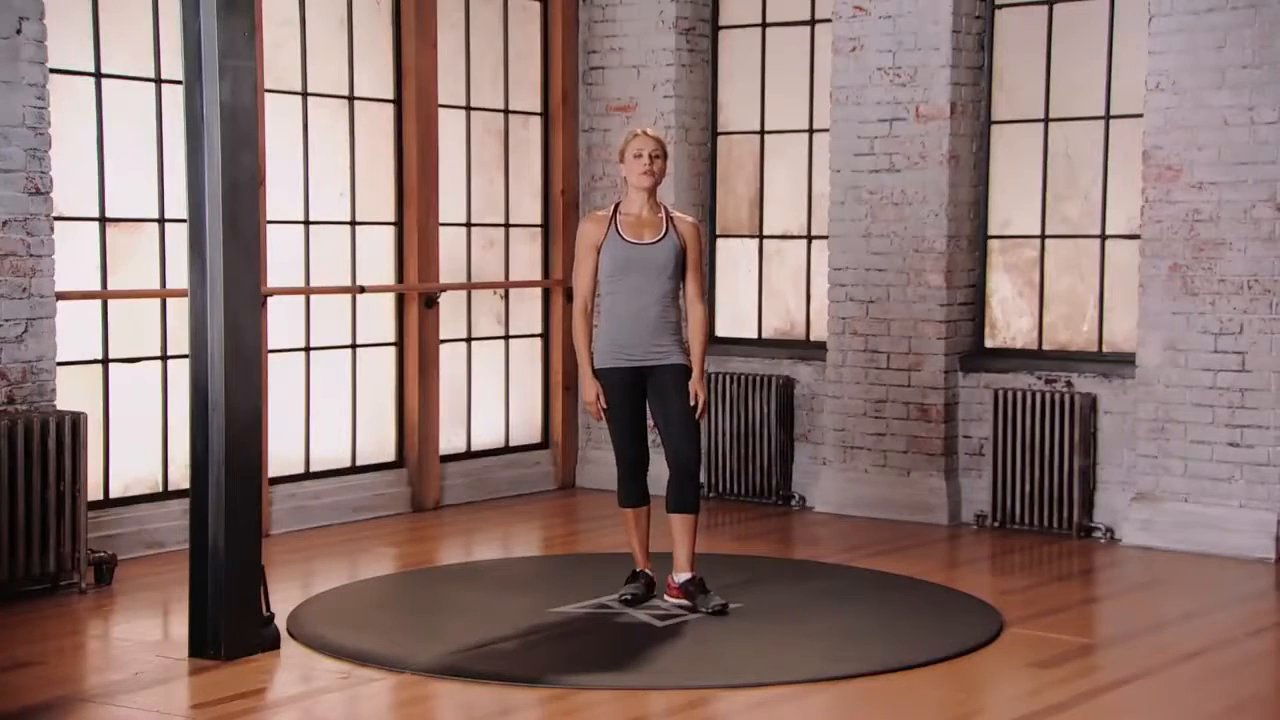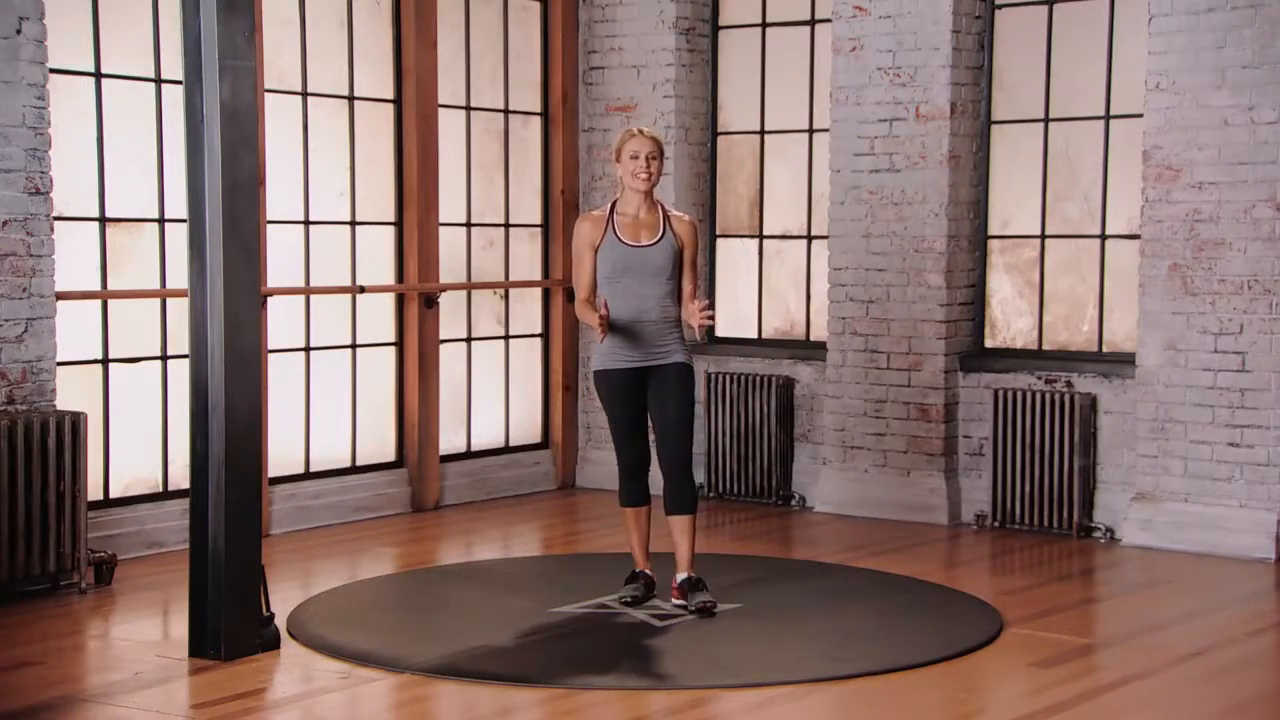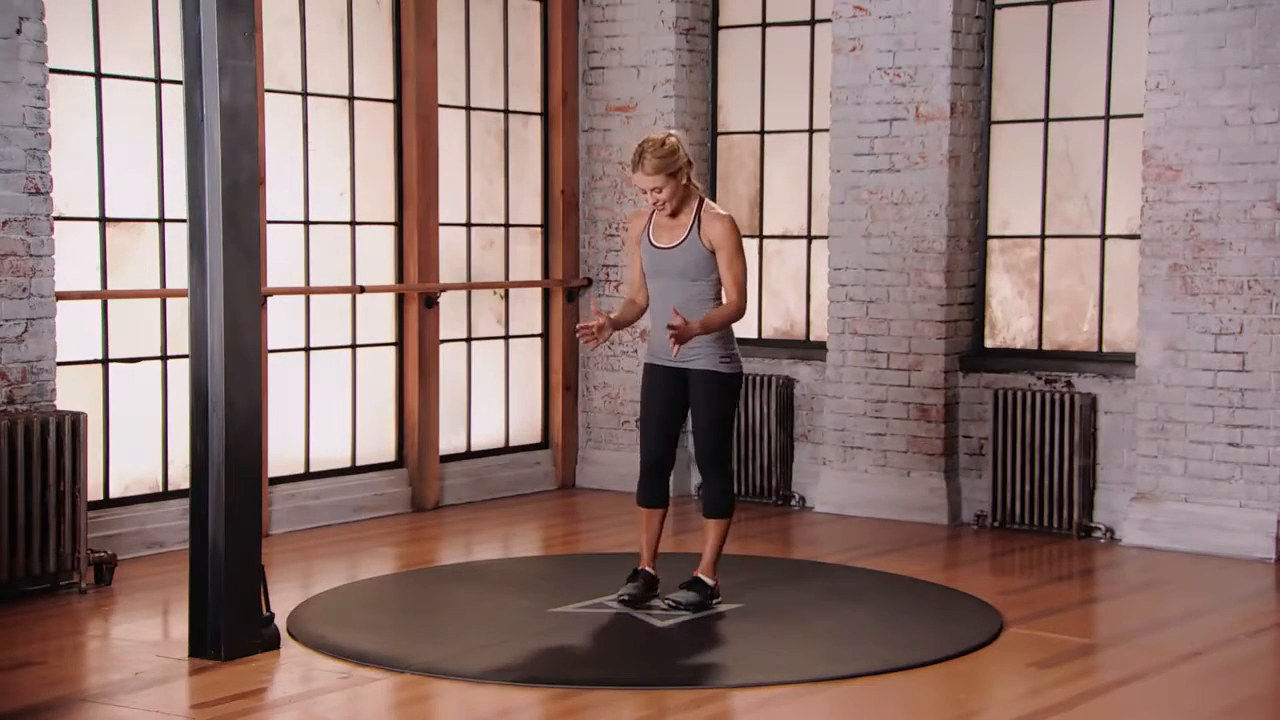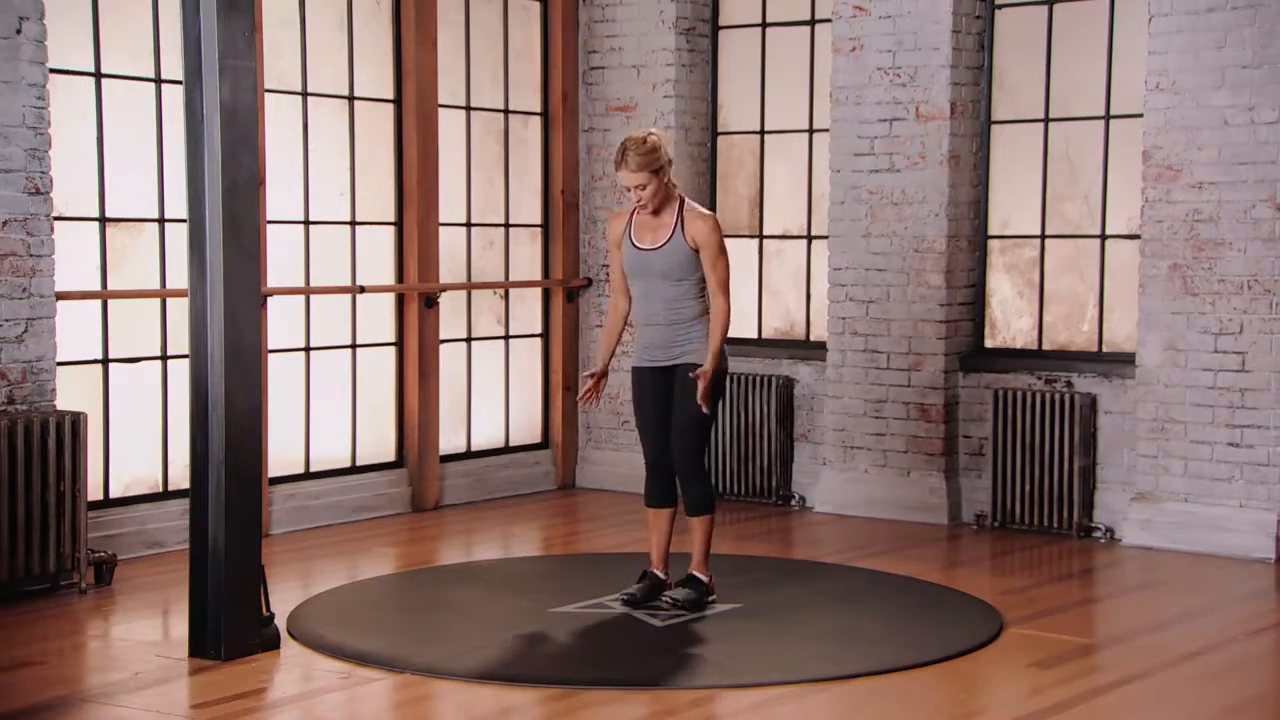
dt=1s
person 1, frame 1
left shoulder: (684, 228)
right shoulder: (595, 226)
left elbow: (695, 305)
right elbow: (581, 305)
left wrist: (698, 372)
right wrist: (586, 373)
left hip: (668, 361)
right hip: (615, 362)
left knee: (685, 459)
right knee: (631, 464)
left ankle: (683, 578)
right ankle: (641, 570)
person 1, frame 2
left shoulder: (681, 226)
right shoulder: (592, 226)
left elbow: (686, 298)
right elbow: (582, 301)
left wrist: (695, 314)
right wrist: (598, 318)
left hip: (670, 358)
right hip: (617, 360)
left knee: (676, 461)
right knee: (631, 463)
left ankle: (685, 577)
right ankle: (641, 570)
person 1, frame 3
left shoulder: (717, 224)
right shoulder: (638, 226)
left elbow: (736, 303)
right elbow: (639, 296)
left wrist: (696, 328)
right wrist: (613, 322)
left hip: (712, 362)
right hip: (661, 362)
left knee: (712, 465)
right knee: (653, 461)
left ankle: (706, 577)
right ankle: (646, 569)
person 1, frame 4
left shoulder: (700, 223)
right shoulder: (619, 226)
left elbow: (720, 300)
right elbow: (620, 300)
left wrist: (710, 365)
right wrist: (602, 362)
left hip: (695, 359)
right hip: (648, 362)
left knee: (687, 462)
right knee: (657, 465)
left ankle: (699, 573)
right ankle: (656, 570)
